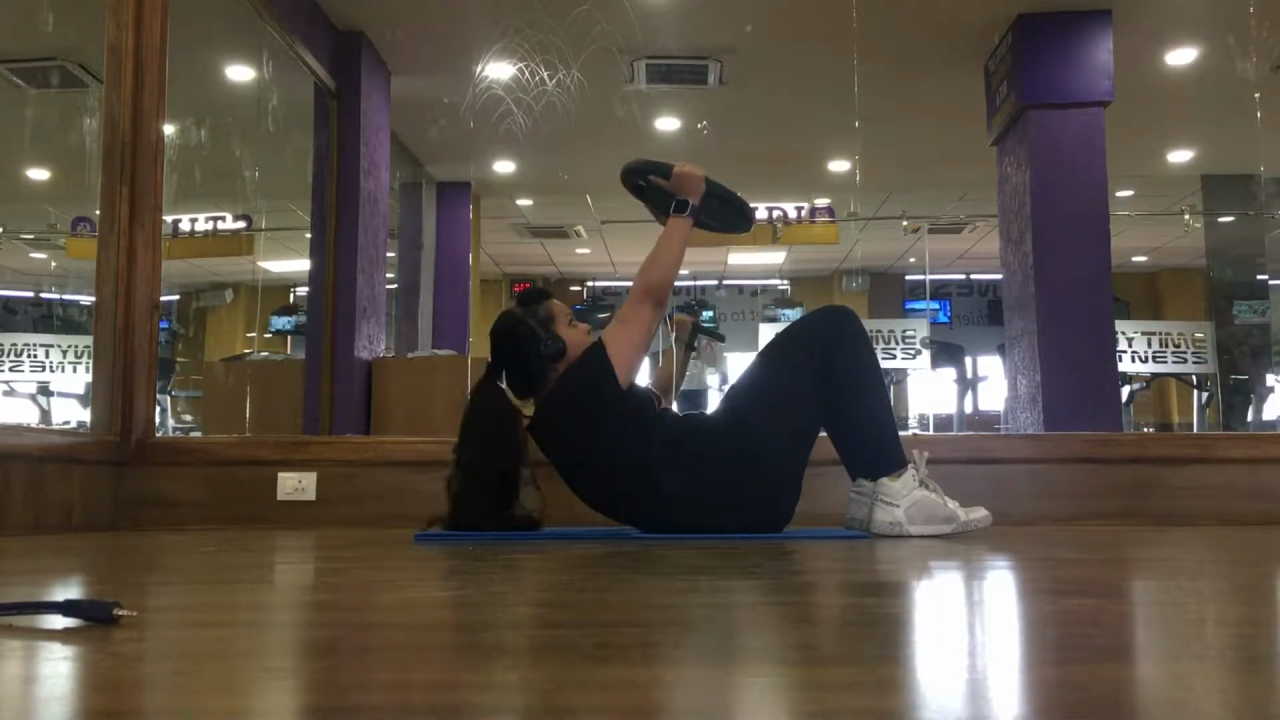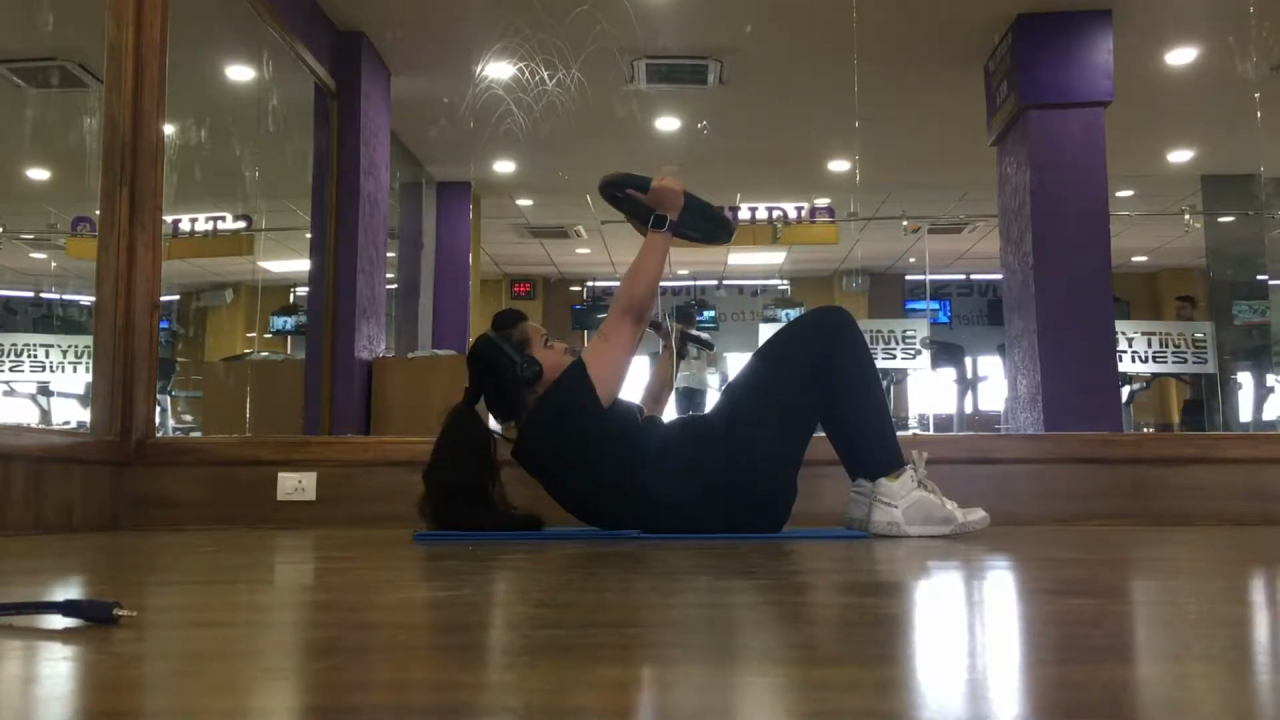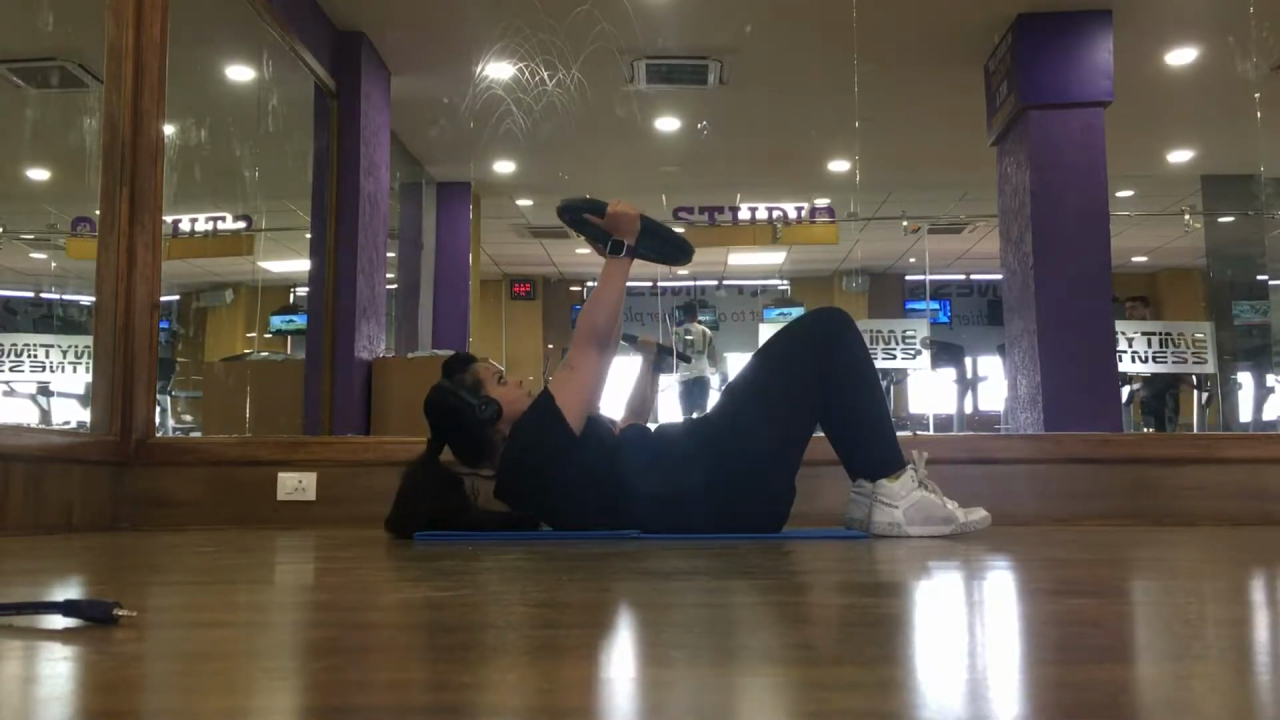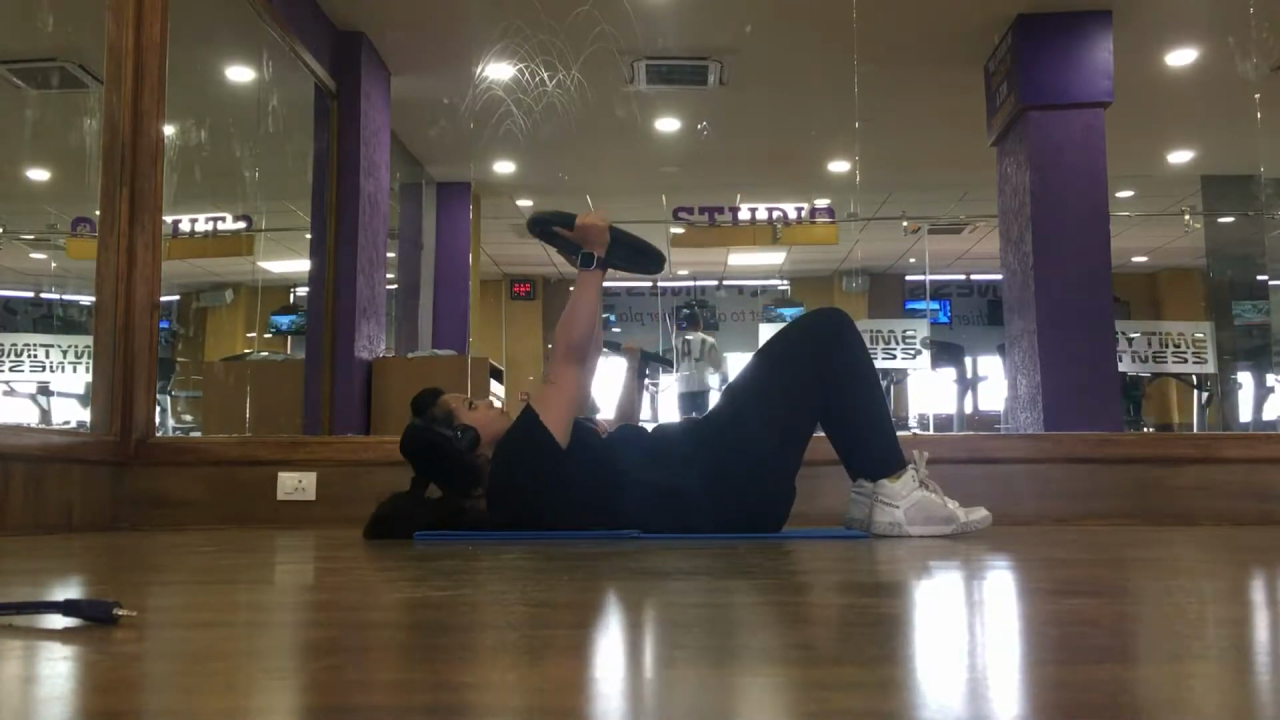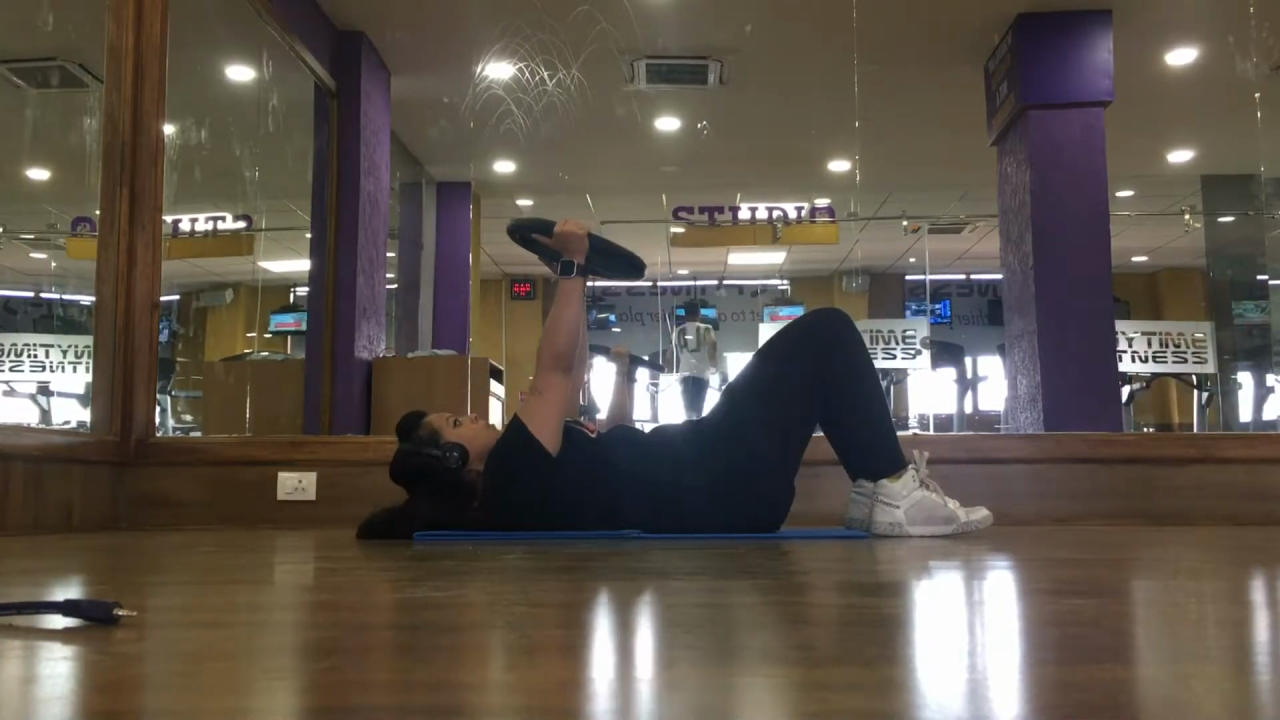
dt=0.5s
person 1, frame 1
left shoulder: (562, 414)
right shoulder: (579, 392)
right elbow: (647, 299)
left wrist: (680, 349)
right wrist: (684, 207)
left hip: (707, 501)
right hip: (732, 492)
left knee: (825, 351)
right knee: (833, 329)
left ankle: (877, 489)
right ankle: (891, 491)
person 1, frame 2
left shoulder: (545, 434)
right shoulder: (559, 412)
right elbow: (627, 317)
left wrist: (669, 357)
right wrist: (663, 220)
left hip: (714, 494)
right hip: (730, 489)
left knee: (820, 346)
right knee: (828, 329)
left ankle: (877, 490)
right ankle: (891, 492)
person 1, frame 3
left shoulder: (525, 466)
right shoulder: (534, 445)
right elbow: (592, 346)
left wrist: (650, 366)
right wrist: (621, 247)
left hip: (710, 487)
right hip: (725, 489)
left knee: (820, 346)
right knee: (827, 331)
left ankle: (876, 489)
right ankle: (891, 491)
person 1, frame 4
left shoulder: (515, 482)
right shoulder: (521, 464)
right elbow: (570, 361)
left wrist: (635, 373)
right wrist: (592, 259)
left hip: (710, 485)
right hip: (725, 487)
left knee: (818, 342)
right knee: (827, 331)
left ankle: (878, 490)
right ankle: (892, 492)
person 1, frame 5
left shoulder: (509, 488)
right shoulder: (514, 472)
right elbow: (556, 370)
left wrist: (623, 375)
right wrist: (572, 266)
left hip: (705, 482)
right hip: (722, 486)
left knee: (819, 344)
right knee: (825, 332)
left ankle: (877, 487)
right ankle: (890, 492)
